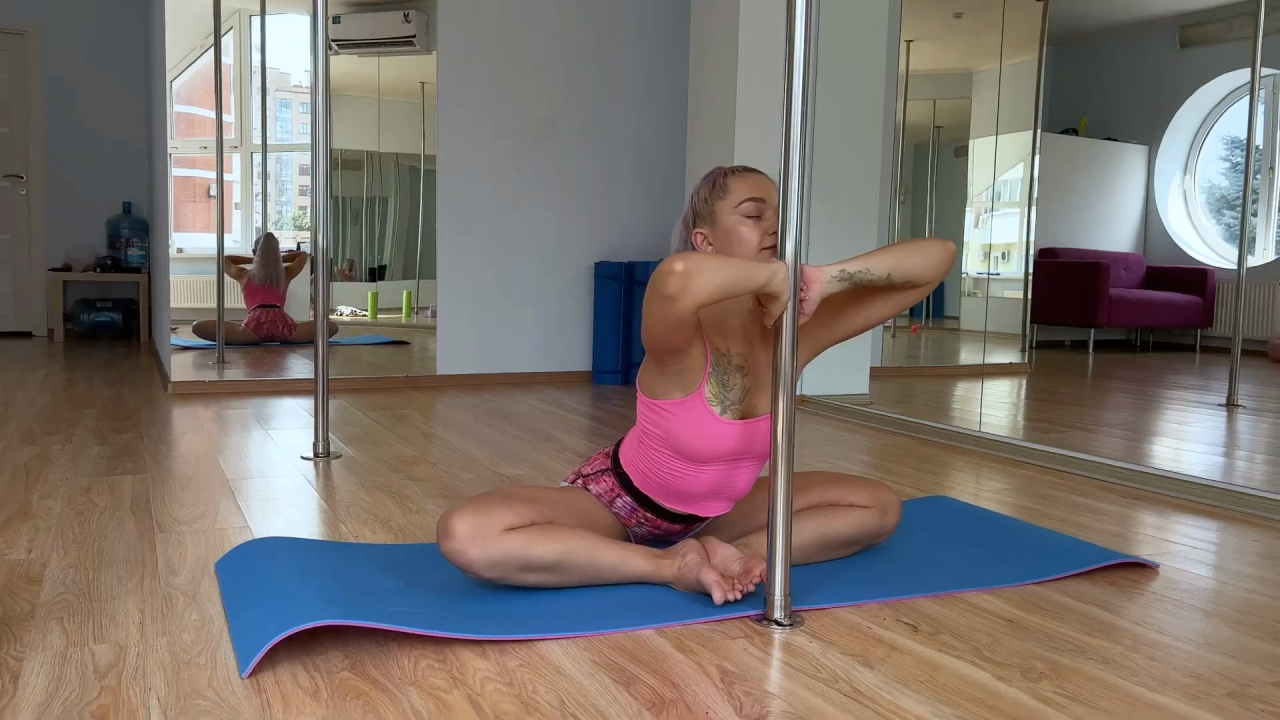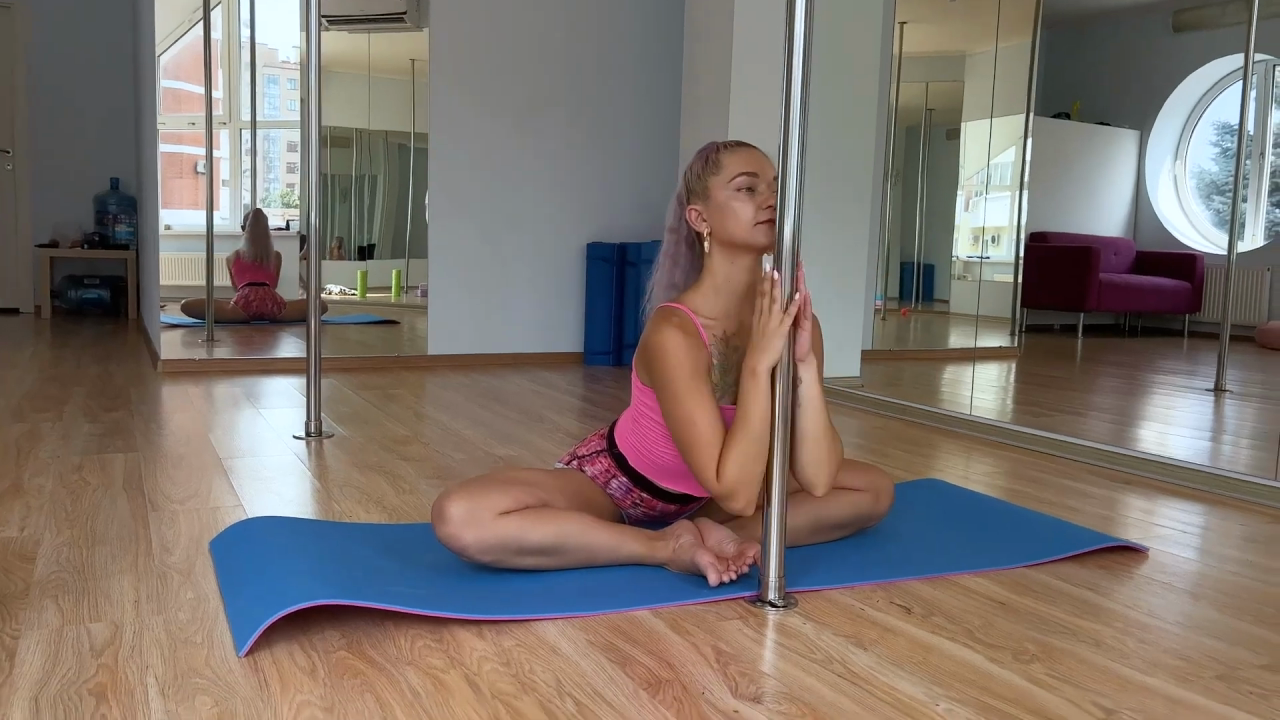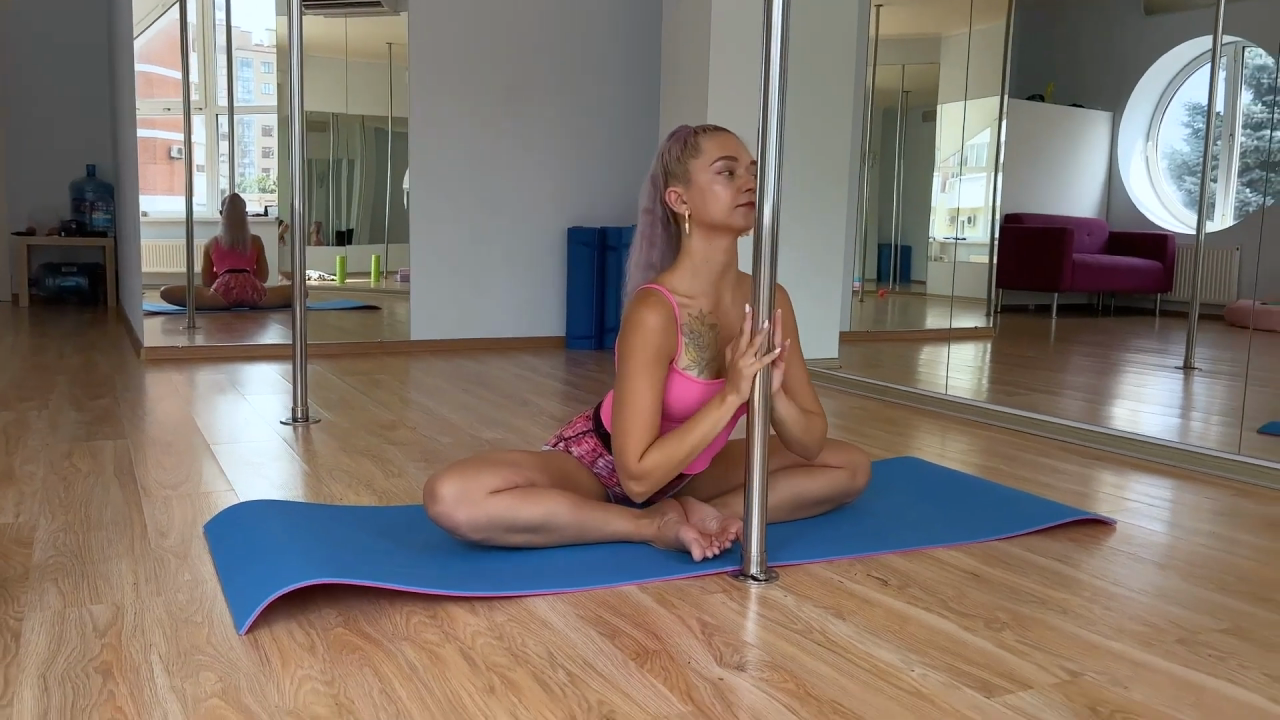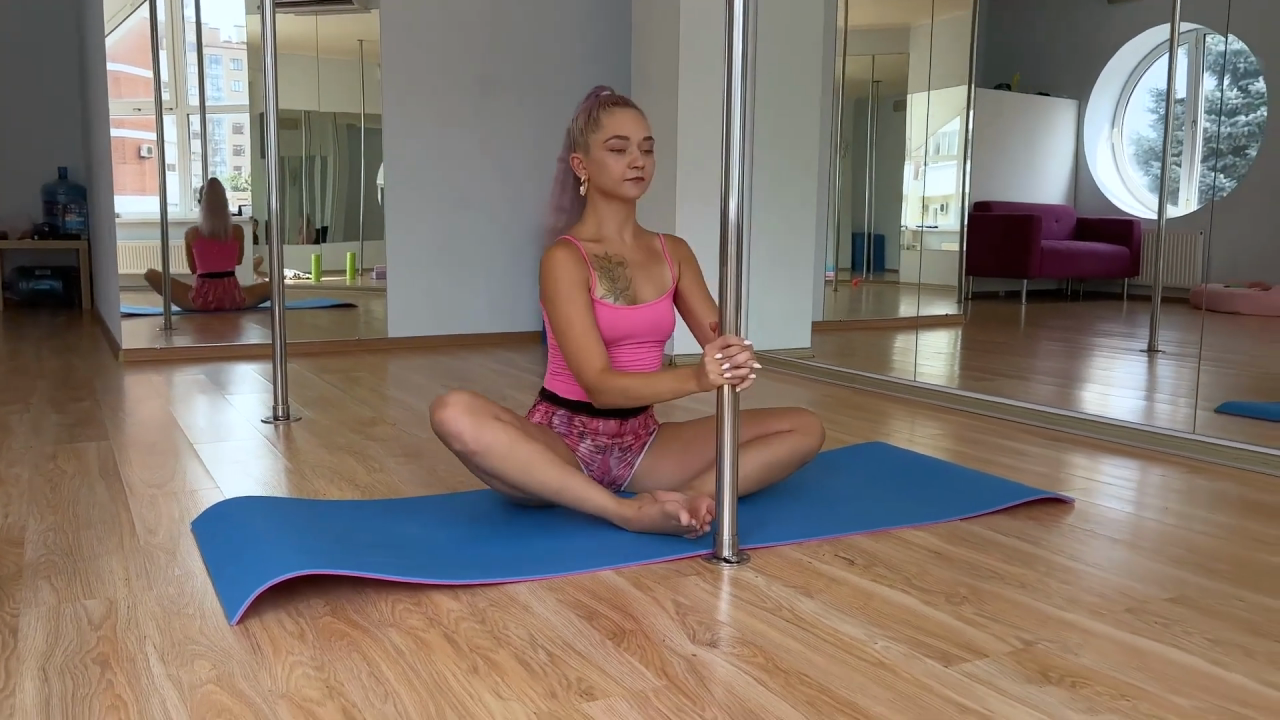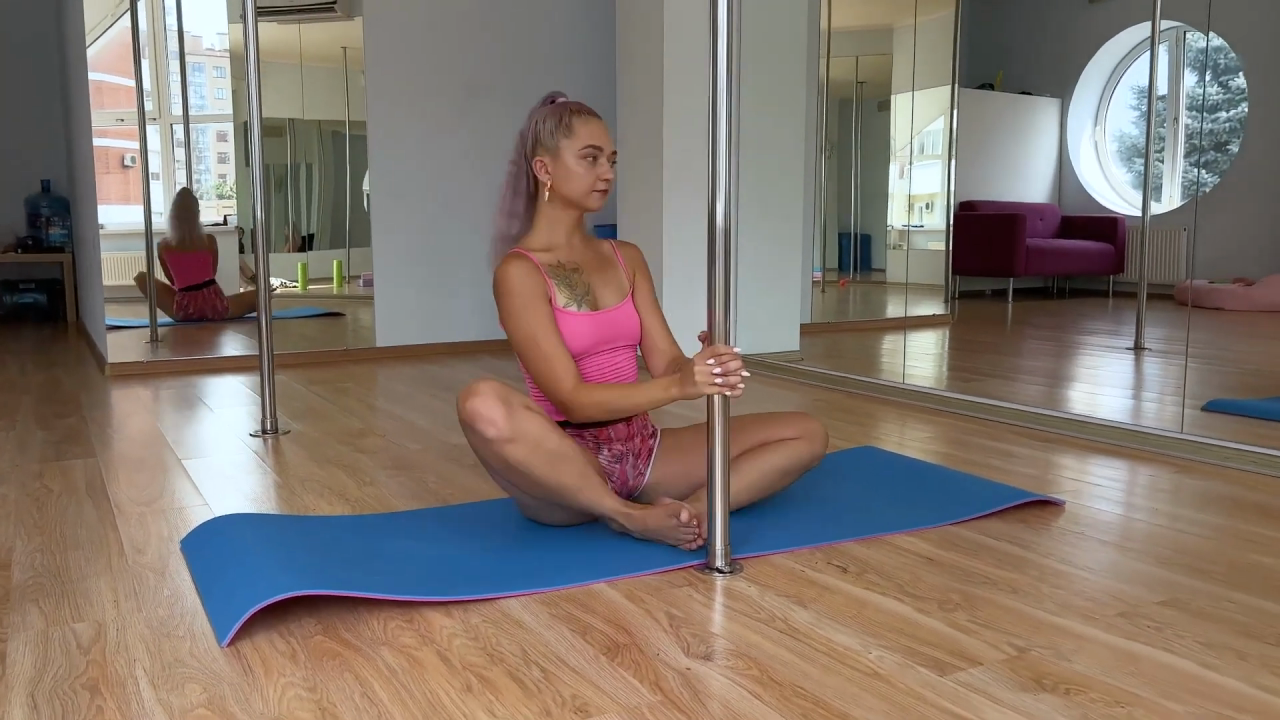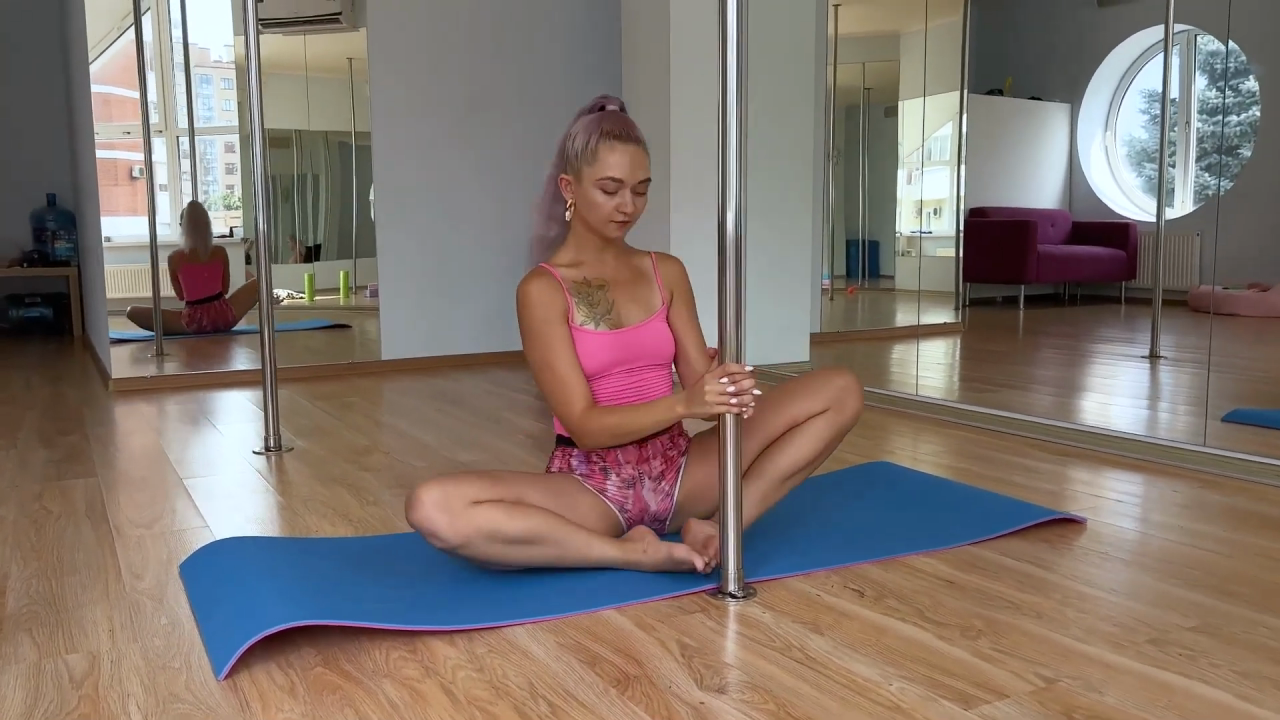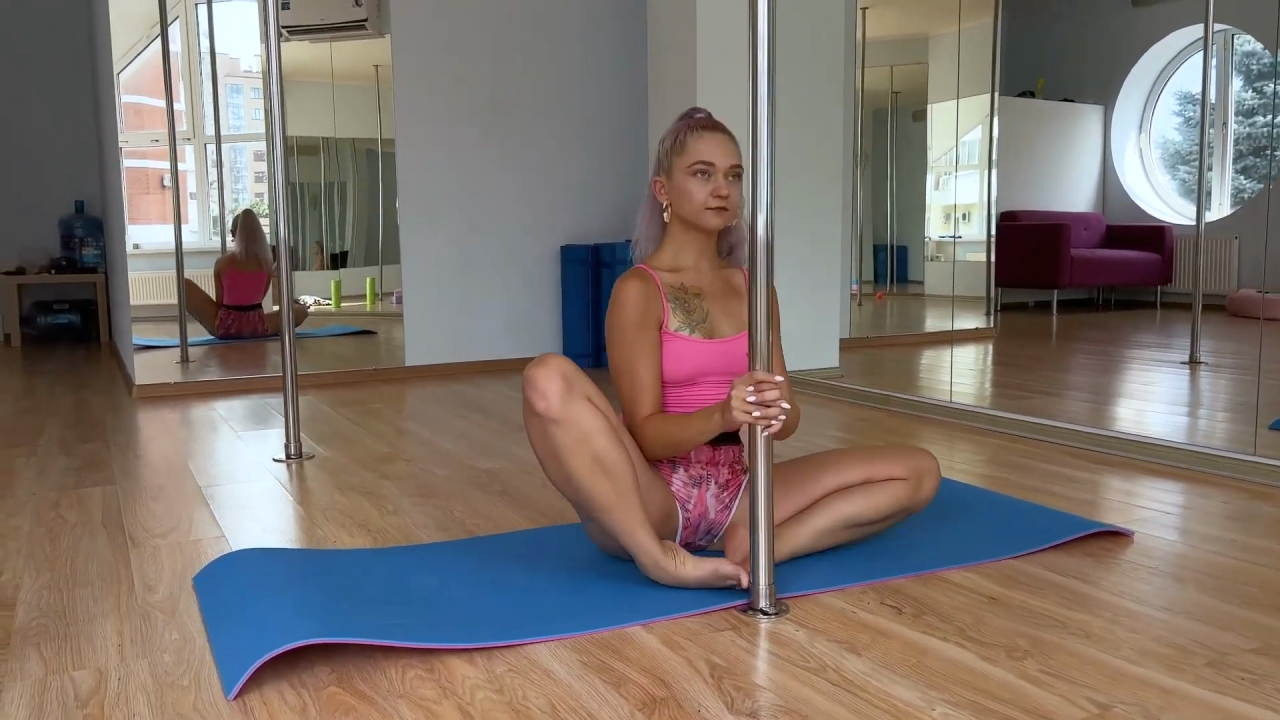
dt=0.7s
person 1, frame 1
left shoulder: (797, 331)
right shoulder: (679, 341)
left elbow: (940, 256)
right elbow: (677, 275)
left wrist: (825, 276)
right wrist: (774, 274)
left hip: (708, 515)
right hip: (616, 504)
left knee: (878, 505)
right knee: (465, 536)
left ankle: (718, 556)
right ankle: (672, 567)
person 1, frame 2
left shoulder: (793, 326)
right shoulder: (673, 333)
left elbow: (817, 482)
right elbow: (736, 495)
left wrist: (805, 361)
right wrist: (760, 362)
left hip: (697, 498)
right hip: (609, 486)
left knee: (873, 490)
right knee: (459, 519)
left ankle: (712, 536)
right ankle: (667, 547)
person 1, frame 3
left shoulder: (770, 302)
right shoulder: (653, 312)
left elbow: (812, 442)
right elbow: (638, 476)
left wrist: (771, 392)
right wrist: (731, 396)
left hip: (685, 474)
right hip: (597, 468)
left knee: (851, 466)
right knee: (450, 499)
right ankle: (654, 526)
person 1, frame 4
left shoulder: (674, 252)
right shoulder: (565, 258)
left elbow: (720, 347)
right elbow: (599, 384)
left wrist: (734, 360)
right wrist: (695, 377)
left hip: (640, 442)
right hip: (563, 442)
left knee: (805, 429)
right knee: (453, 413)
right ankle: (627, 510)
person 1, frame 5
left shoulder: (626, 258)
right shoulder: (519, 272)
left elbow: (668, 362)
right elbow: (571, 399)
left wrist: (706, 368)
right wrist: (679, 386)
left hip: (642, 450)
right hip: (572, 463)
left knee: (807, 436)
right knee: (482, 403)
left ankle: (693, 509)
right ankle: (632, 516)
person 1, frame 6
left shoulder: (667, 272)
right shoulder: (542, 289)
left elbow: (698, 383)
right elbow: (584, 425)
left wrist: (724, 388)
right wrist: (685, 404)
left hip: (675, 472)
right hip: (590, 486)
left knee: (841, 392)
right knee: (431, 508)
left ankle: (718, 527)
right ankle: (628, 552)
person 1, frame 7
left shoulder: (753, 288)
right shoulder: (638, 289)
left elbow: (781, 421)
right elbow: (645, 434)
left wrist: (778, 406)
right wrist: (722, 412)
left hip: (732, 490)
right hip: (653, 494)
left knee: (919, 472)
right knee: (547, 377)
left ankle: (755, 550)
right ankle: (660, 559)
